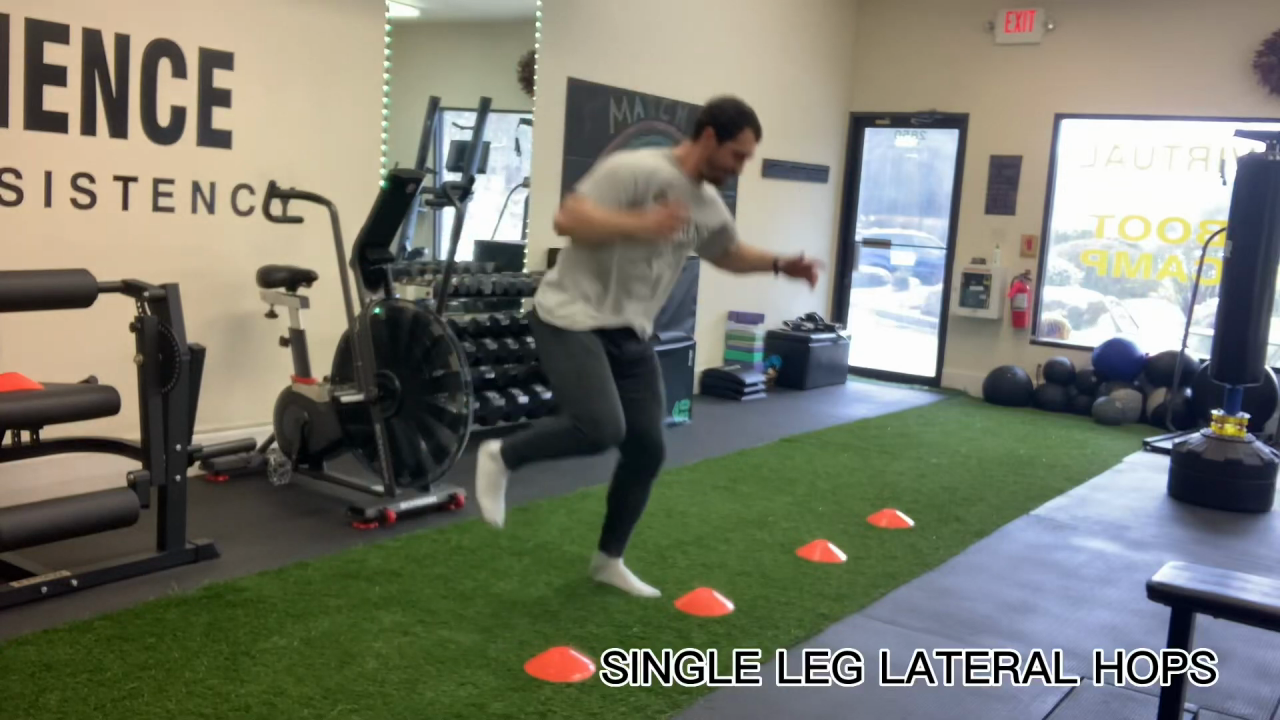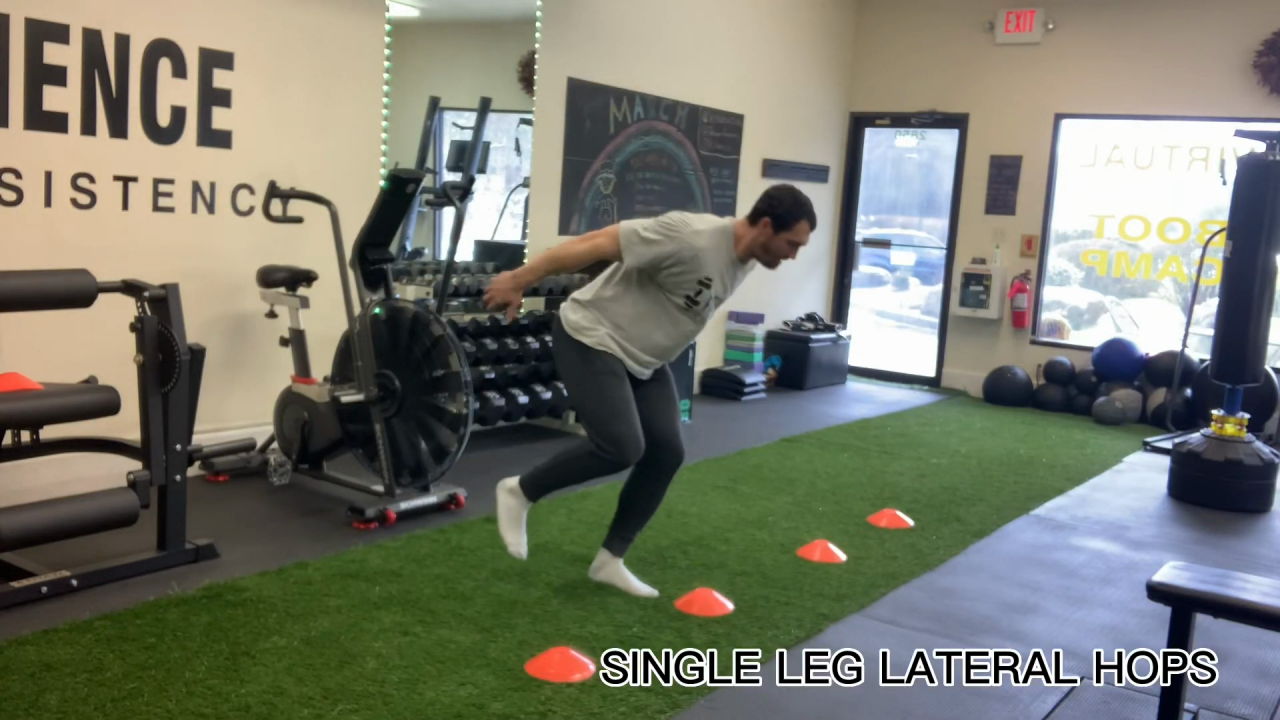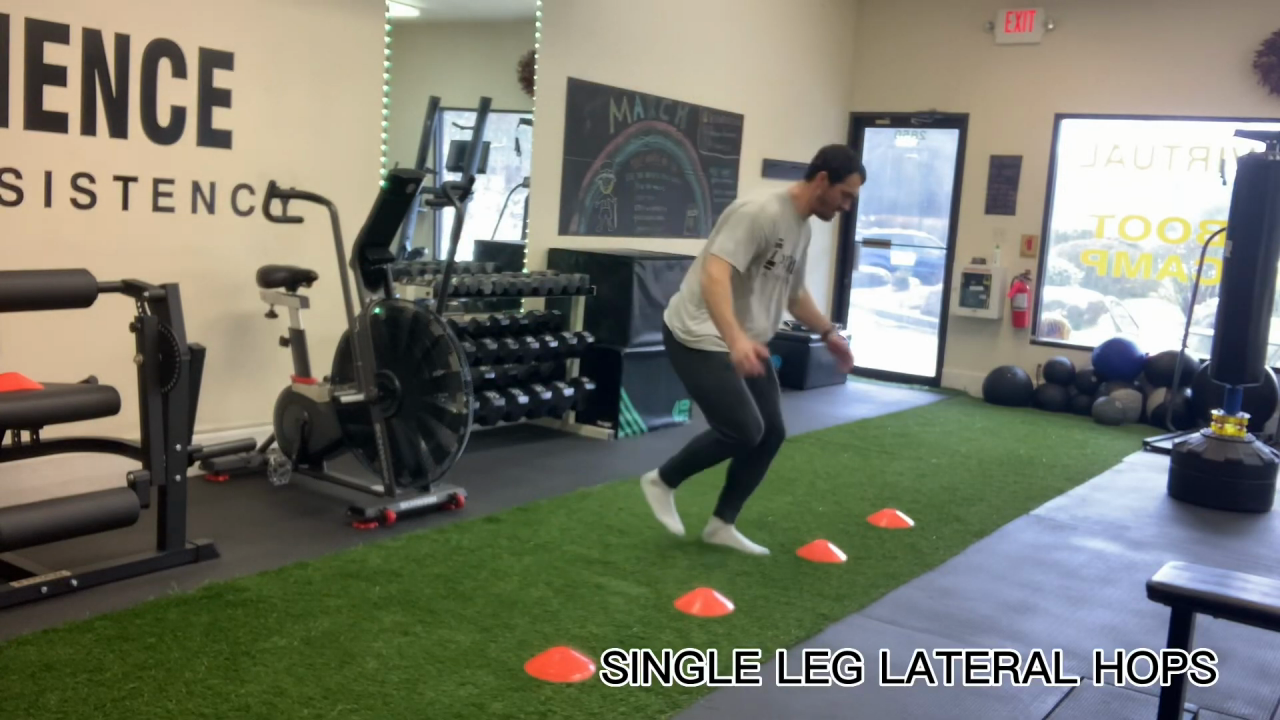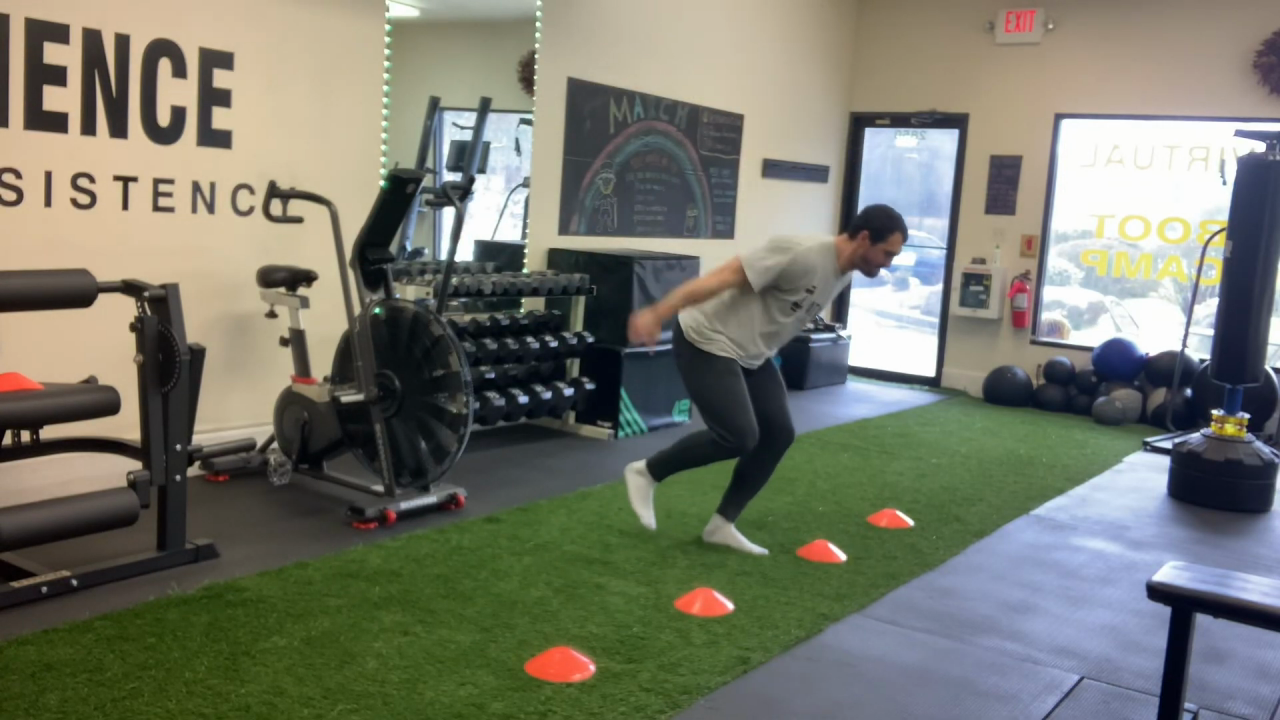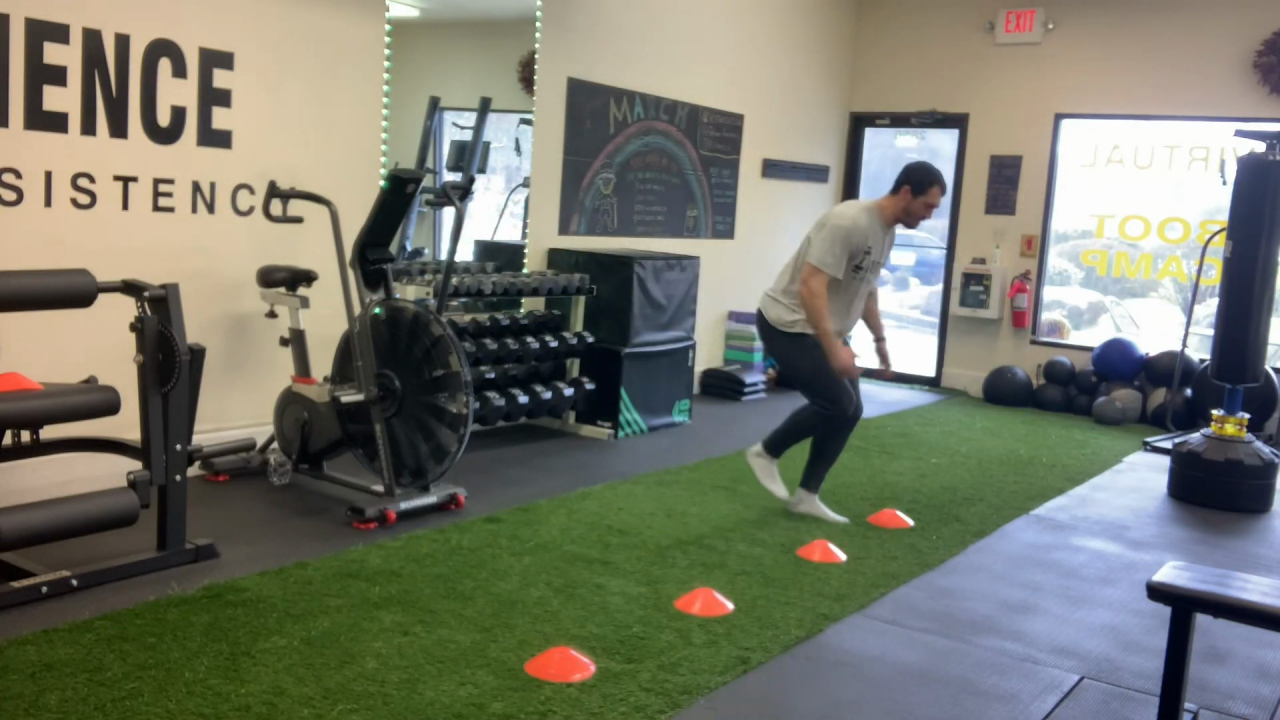
dt=1s
person 1, frame 1
left shoulder: (709, 201)
right shoulder: (634, 169)
left elbow: (727, 251)
right elbow: (569, 218)
left wrist: (778, 264)
right wrist: (641, 226)
left hip: (628, 333)
right hip: (571, 321)
left knee: (648, 451)
right knee: (600, 430)
left ankle: (609, 559)
right ankle: (501, 455)
person 1, frame 2
left shoulder: (742, 264)
right shoulder: (696, 237)
right elbow: (603, 242)
right wrist: (520, 278)
left hip: (643, 355)
right hip: (592, 338)
left knee: (666, 453)
right knee: (621, 448)
left ankle: (610, 560)
right ankle: (519, 492)
person 1, frame 3
left shoulder: (802, 229)
right shoulder: (758, 214)
left elbow: (794, 291)
right elbow: (713, 276)
left wrist: (828, 334)
right wrist: (736, 340)
left hip: (744, 342)
right hip: (699, 338)
left knee: (770, 433)
right knee: (743, 431)
left ankle: (722, 525)
right ankle: (661, 481)
person 1, frame 4
left shoulder: (841, 275)
right shoulder: (801, 255)
right elbow: (726, 275)
right wrist: (659, 314)
left hip: (746, 350)
right hip: (707, 343)
left knee: (779, 434)
right knee: (740, 436)
left ankle: (722, 525)
right ankle: (646, 472)
person 1, frame 5
left shoulder: (886, 232)
right shoulder: (848, 222)
right elbow: (811, 285)
left wrist: (878, 341)
right wrist: (833, 348)
left hip: (823, 327)
right hip: (787, 323)
left knee: (848, 409)
right knee: (838, 404)
left ankle: (806, 496)
right ankle: (765, 453)
